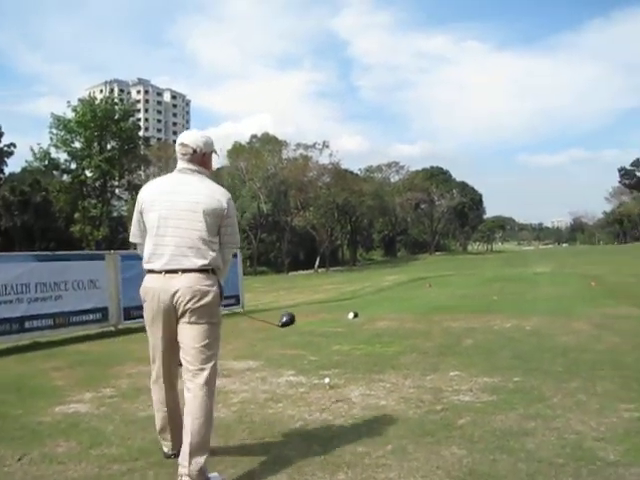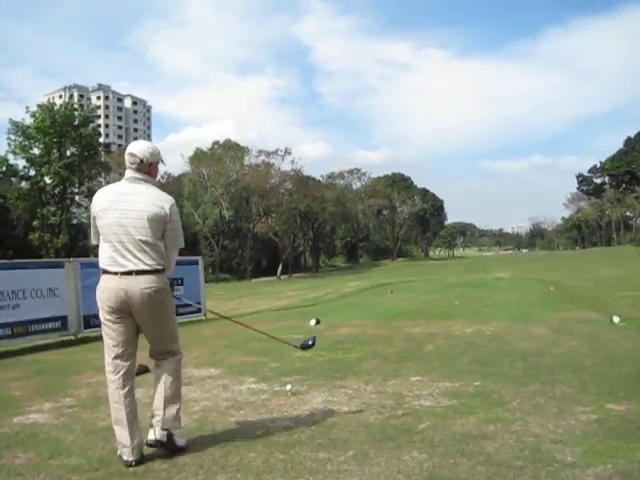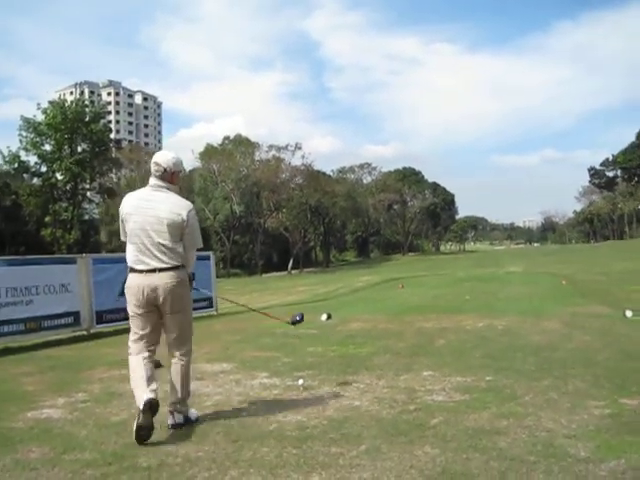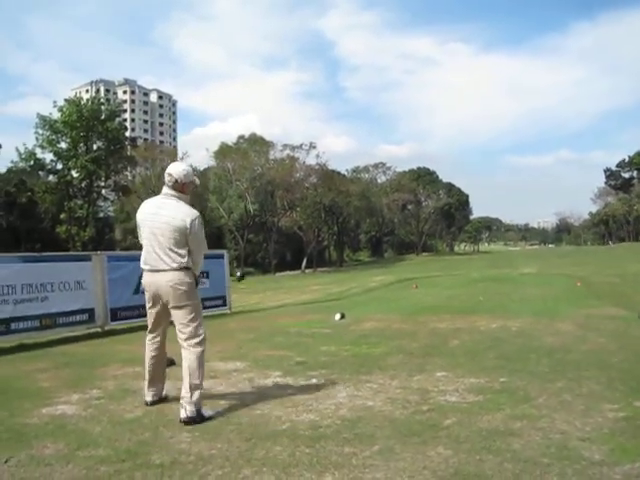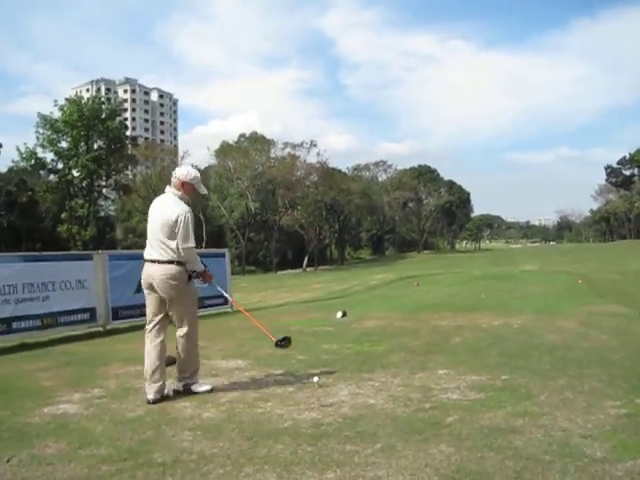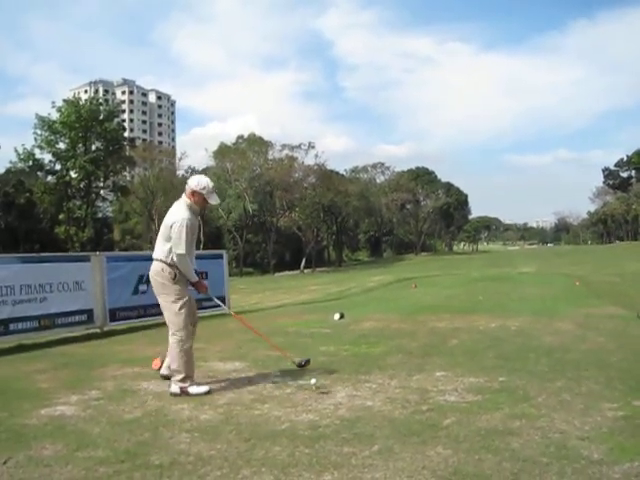
dt=0.4s
person 1, frame 1
left shoulder: (149, 190)
right shoulder: (219, 196)
left elbow: (139, 242)
right elbow: (227, 249)
left hip: (155, 284)
right hip: (198, 285)
left knee: (163, 371)
right knee: (199, 378)
left ankle: (170, 443)
person 1, frame 2
left shoulder: (101, 198)
right shoulder: (164, 202)
left elbow: (99, 241)
right elbow: (172, 251)
left hip: (111, 284)
right hip: (151, 284)
left knee: (118, 367)
right knee: (167, 356)
left ankle: (129, 448)
right ankle: (163, 430)
person 1, frame 3
left shoulder: (129, 202)
right shoulder: (183, 207)
left elbow: (127, 240)
right elbow: (190, 251)
left hip: (138, 280)
right hip: (172, 280)
left knee: (140, 347)
right knee: (179, 348)
left ankle: (147, 398)
right ankle: (178, 411)
person 1, frame 4
left shoulder: (144, 208)
right shoulder: (189, 215)
left elbow: (144, 242)
right elbow: (197, 254)
right wrist: (193, 275)
left hip: (150, 277)
right hip: (177, 280)
left knee: (155, 336)
right knee: (192, 341)
left ankle: (153, 392)
right ankle: (190, 407)
person 1, frame 5
left shoulder: (158, 202)
right shoulder: (182, 210)
right elbow: (187, 249)
left wrist: (195, 266)
right wrist: (201, 270)
left hip: (150, 269)
right hip: (172, 272)
left knee: (154, 330)
right knee: (186, 328)
left ankle: (154, 390)
right ankle: (185, 381)
person 1, frame 6
left shoulder: (189, 210)
right shoulder: (182, 217)
right elbow: (180, 256)
left wrist: (193, 276)
right wrist: (195, 280)
left hip: (171, 273)
right hip: (167, 274)
left knee: (188, 321)
right knee: (181, 328)
left ankle: (171, 367)
right ankle: (181, 383)
